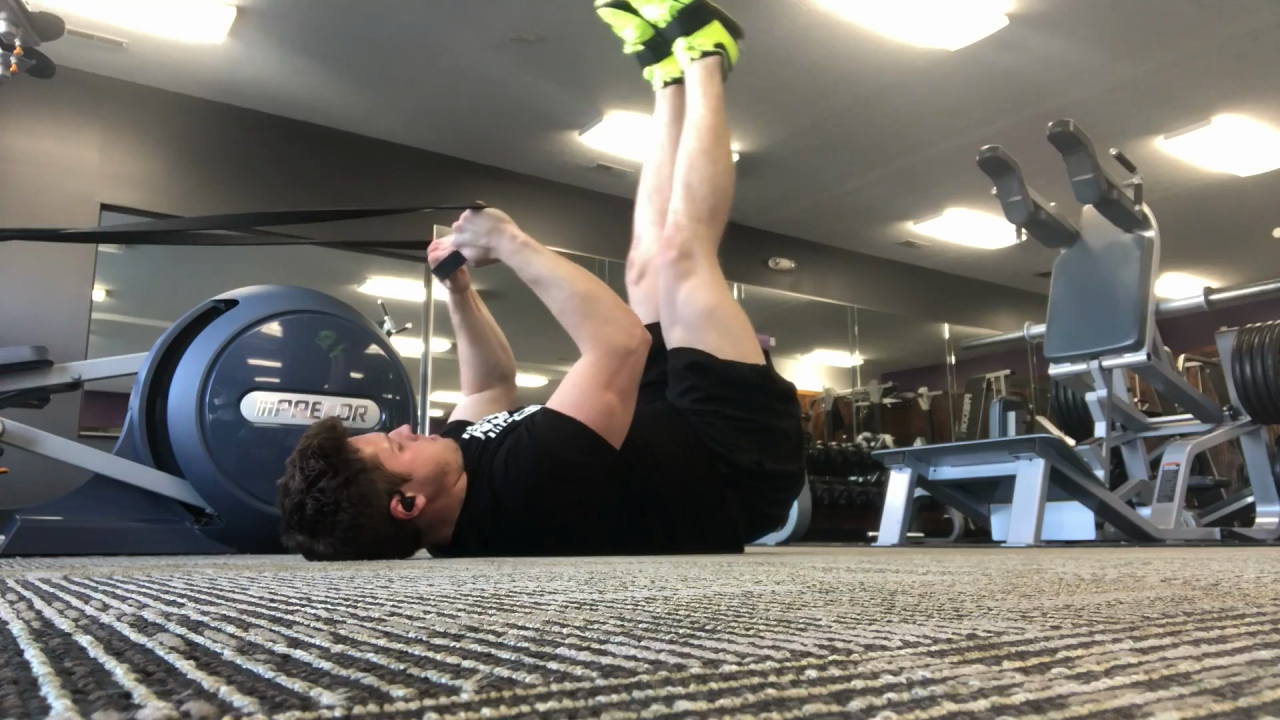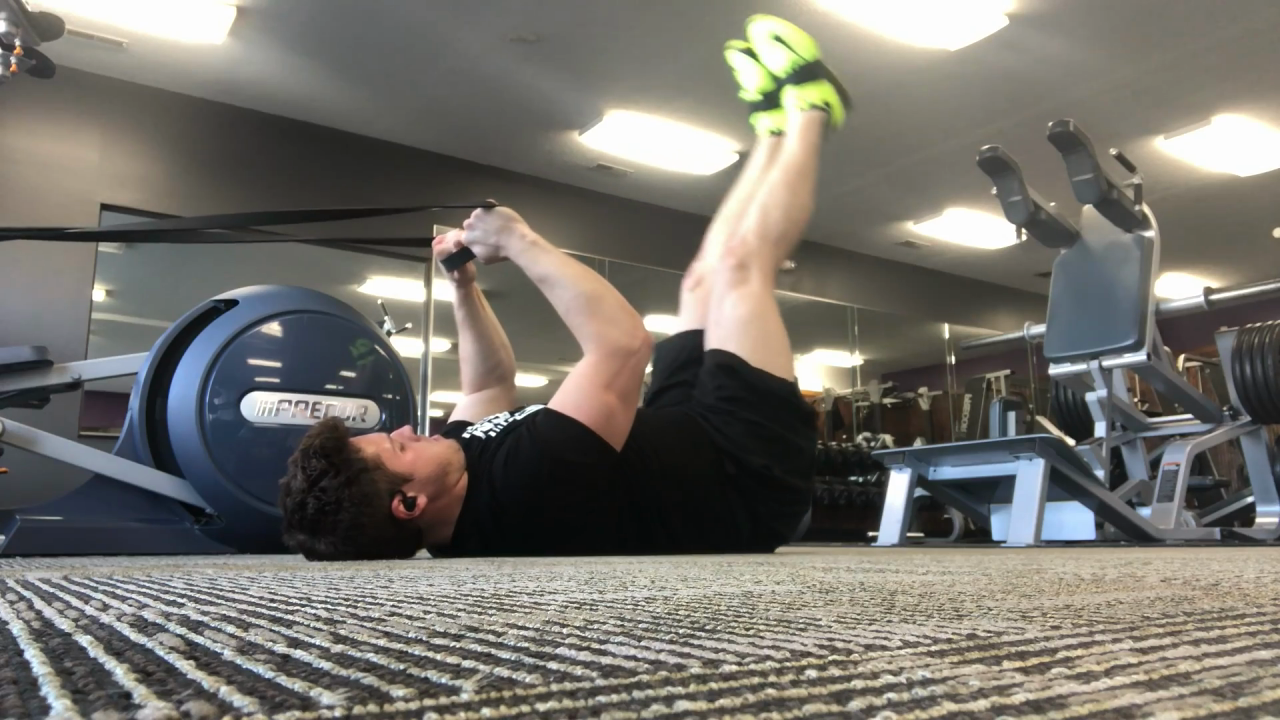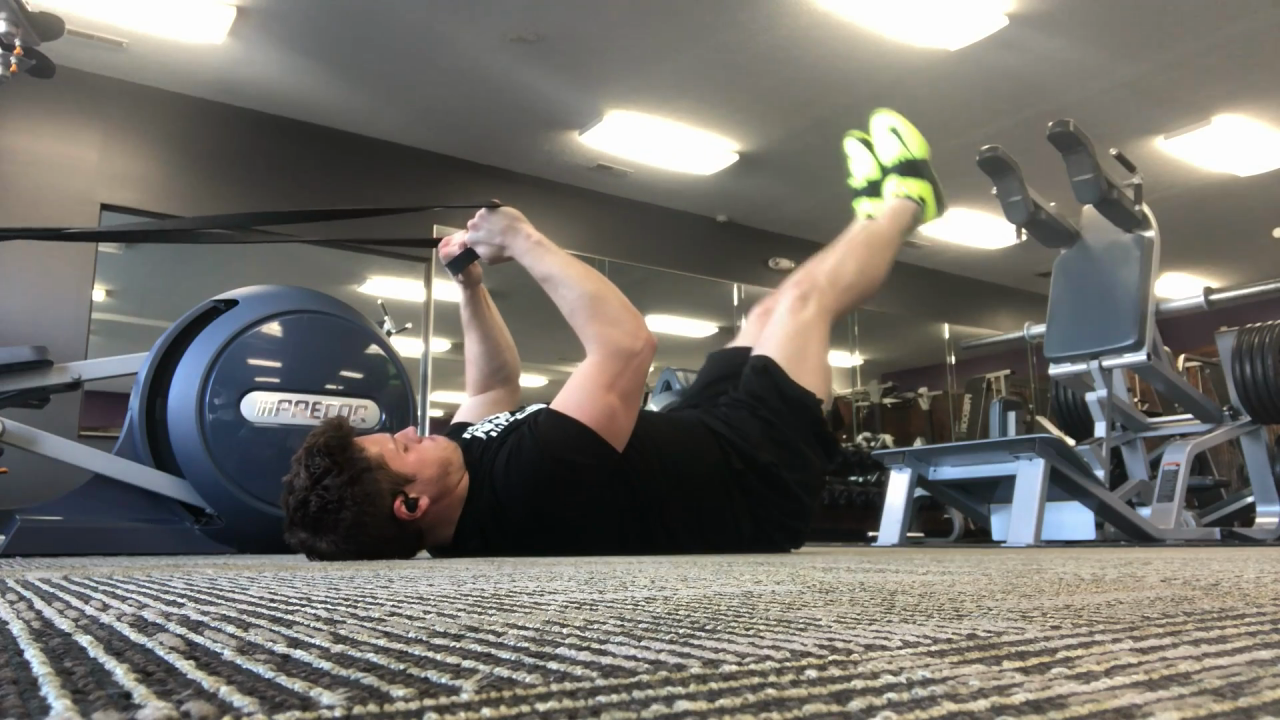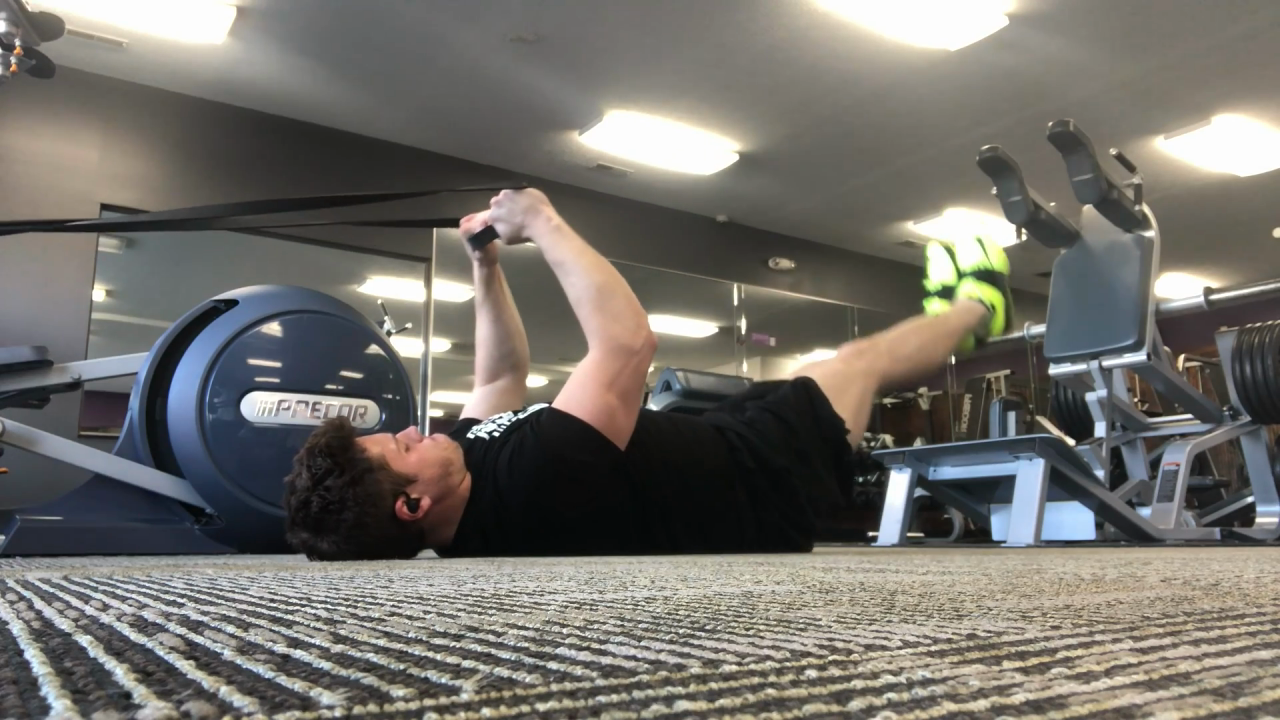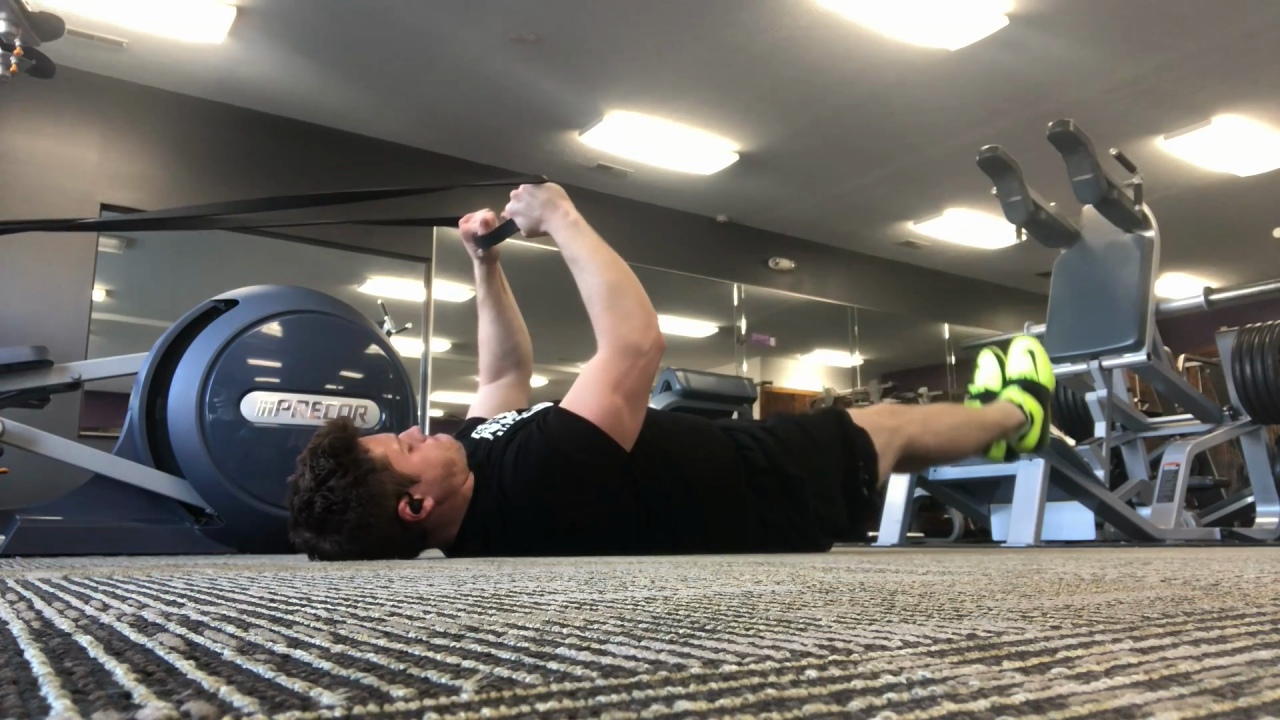
dt=0.4s
person 1, frame 1
left shoulder: (461, 495)
right shoulder: (528, 483)
left elbow: (492, 385)
right elbow: (622, 342)
left wrist: (458, 287)
right wrist: (511, 244)
left hip: (669, 437)
right hip: (740, 465)
right knee: (679, 252)
left ankle: (671, 72)
right ankle: (702, 56)
person 1, frame 2
right shoulder: (528, 479)
left elbow: (492, 383)
right elbow: (623, 343)
left wrist: (463, 282)
right wrist: (519, 242)
left hip: (681, 444)
right hip: (745, 473)
left knee: (707, 282)
right knee: (738, 264)
left ankle: (777, 127)
right ankle: (806, 111)
person 1, frame 3
left shoulder: (465, 460)
right shoulder: (529, 481)
left elbow: (493, 386)
right elbow: (626, 346)
left wrist: (469, 282)
right wrist: (523, 241)
left hip: (700, 448)
right hip: (750, 477)
left knee: (768, 313)
right knee: (804, 298)
left ankle: (880, 213)
right ankle: (902, 202)
person 1, frame 4
left shoulder: (471, 456)
right shoulder: (536, 483)
left elbow: (502, 376)
right elbow: (627, 345)
left wrist: (486, 266)
right wrist: (544, 225)
left hip: (709, 453)
right hip: (754, 484)
left knee: (821, 372)
right knee: (857, 360)
left ankle: (953, 317)
right ankle: (971, 313)
person 1, frame 5
left shoulder: (478, 460)
right shoulder: (539, 481)
left elbow: (506, 375)
right elbow: (635, 344)
left wrist: (485, 265)
right wrist: (559, 220)
left hip: (721, 460)
right hip: (761, 490)
left knee: (867, 421)
right knee: (886, 421)
left ankle: (991, 415)
right ankle: (1011, 420)
